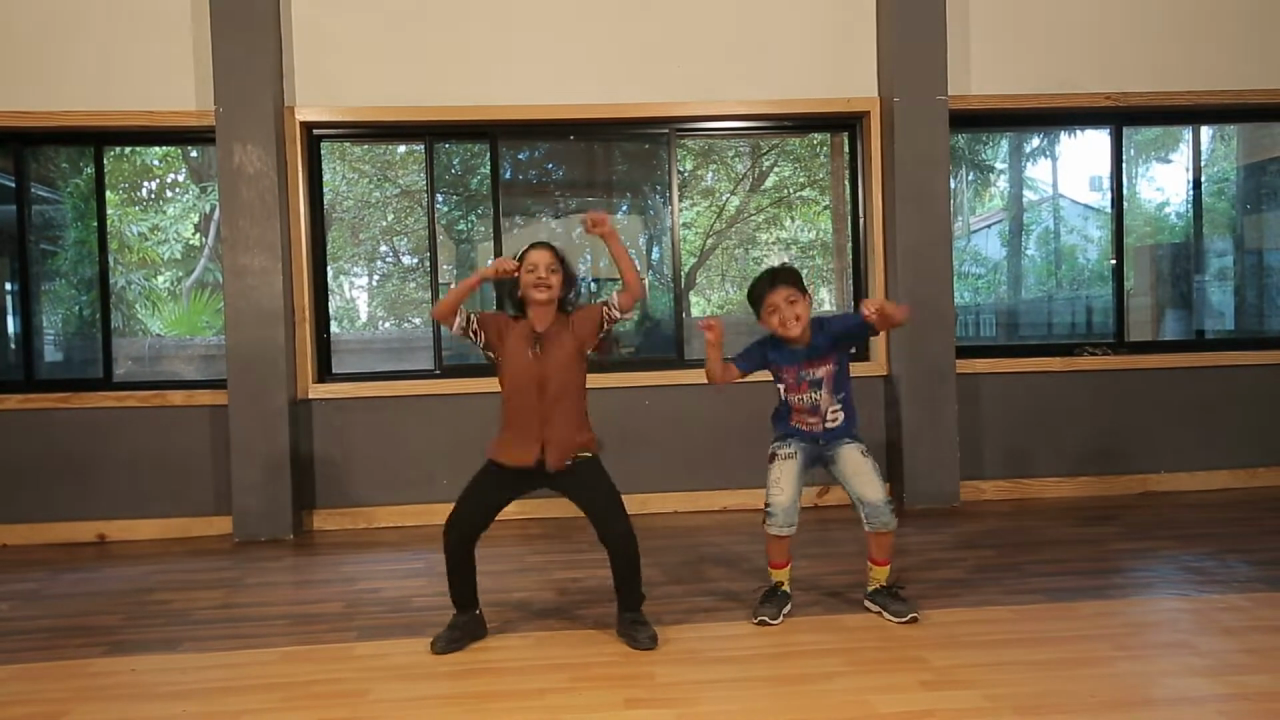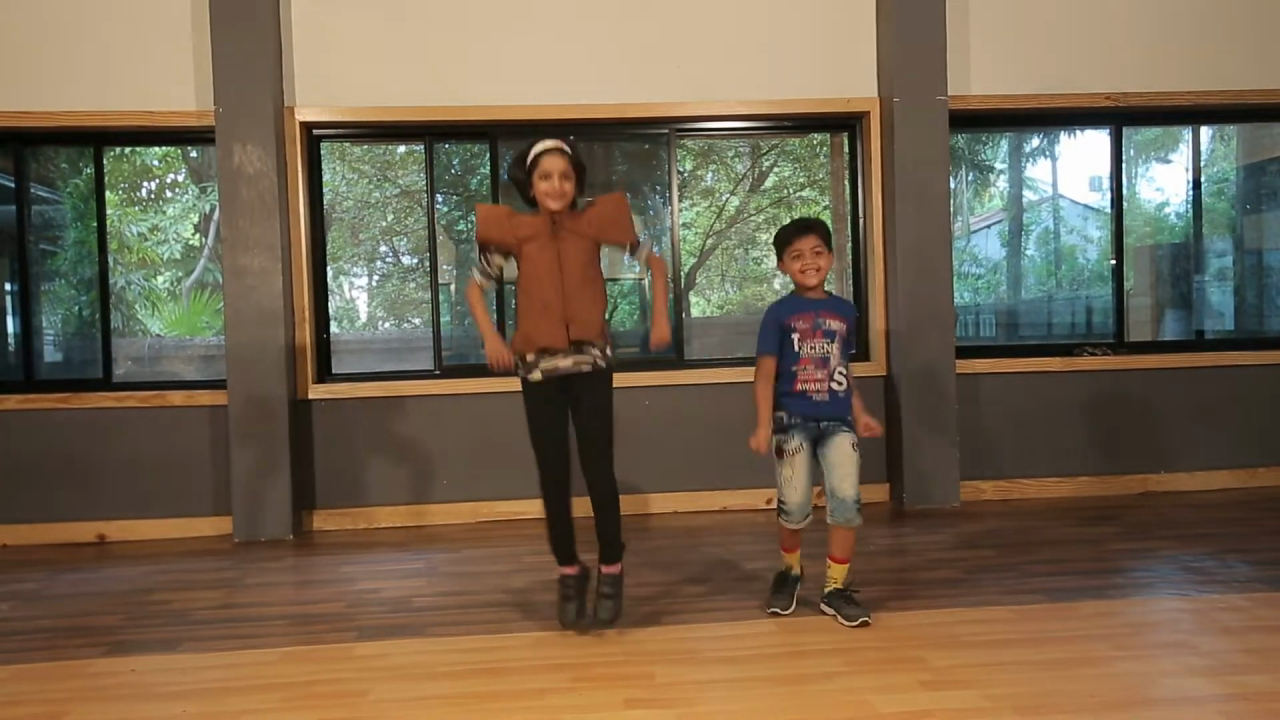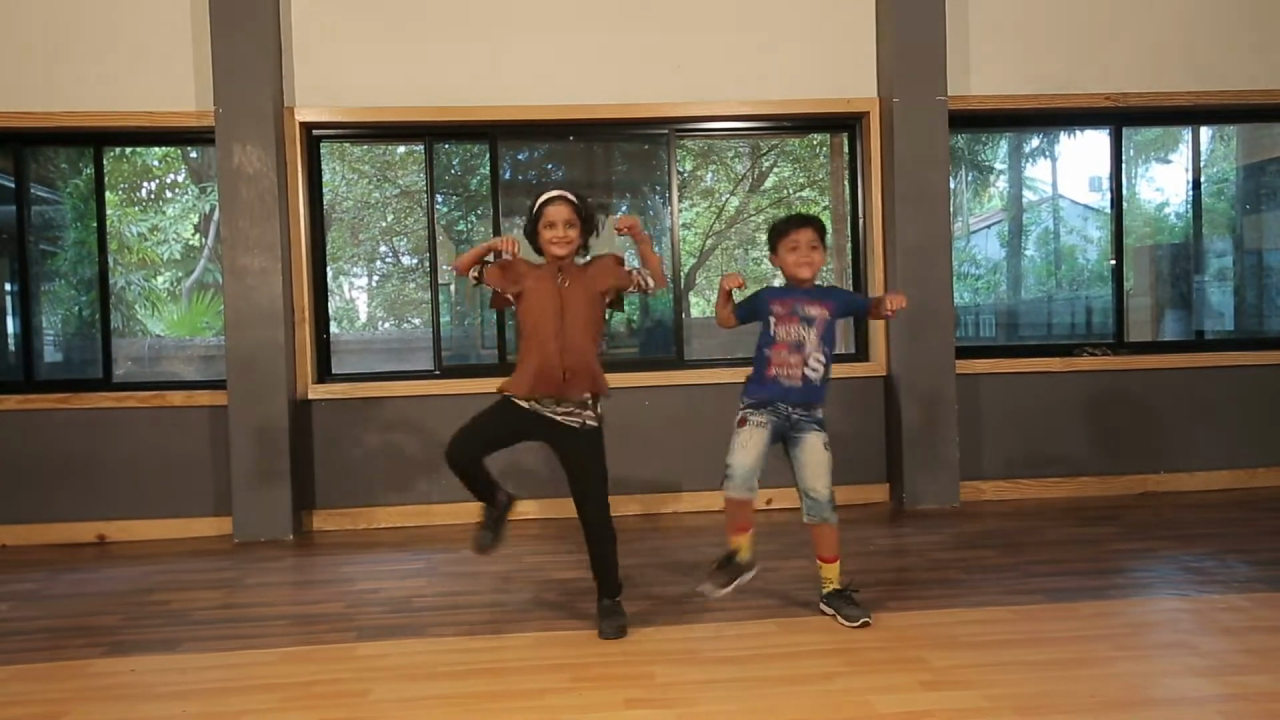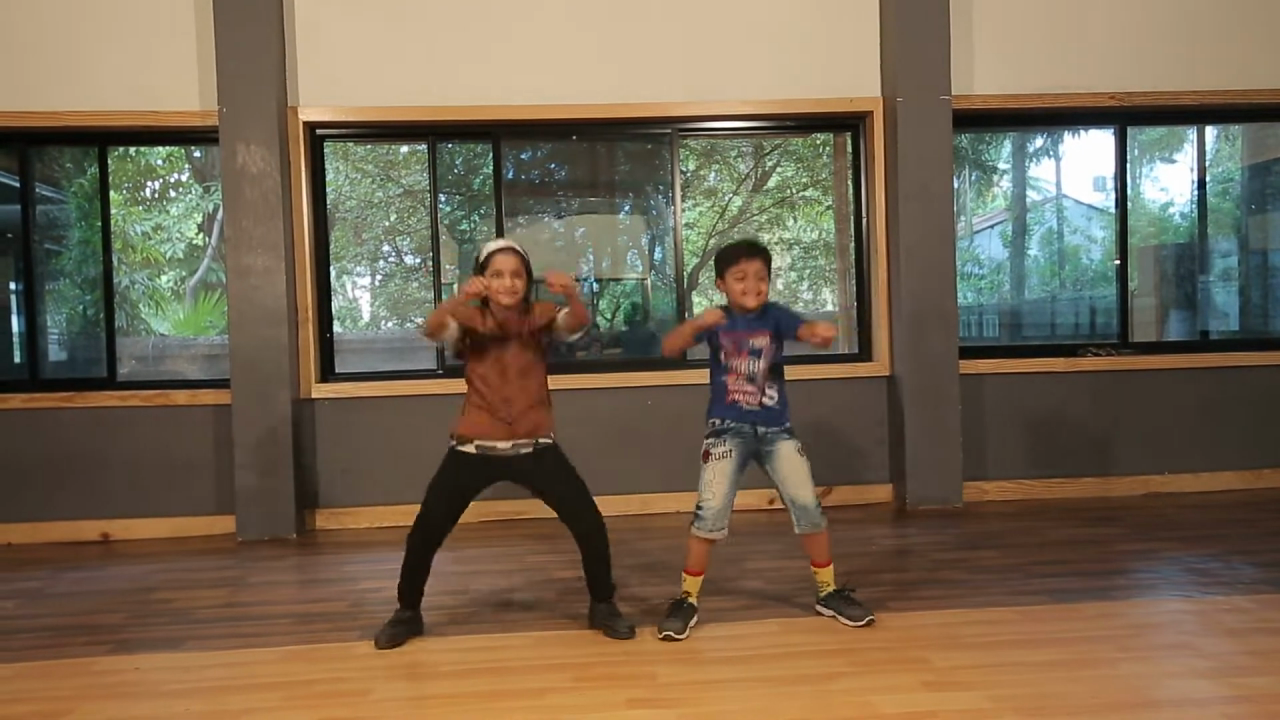
dt=0.4s
person 1, frame 1
left shoulder: (583, 325)
right shoulder: (500, 332)
left elbow: (634, 294)
right elbow: (442, 316)
left wrist: (612, 239)
right wrist: (482, 276)
left hip: (573, 456)
right hip: (514, 459)
left knee: (619, 532)
right knee: (458, 530)
left ankle: (631, 614)
right ankle: (467, 617)
person 1, frame 2
left shoulder: (597, 219)
right shoulder: (511, 228)
left elbow: (650, 256)
right elbow: (476, 285)
left wrist: (661, 315)
right wrist: (490, 335)
left hip: (590, 364)
right hip: (539, 368)
left knee: (598, 471)
right knee: (552, 477)
left ankle: (611, 573)
right ankle: (570, 574)
person 1, frame 3
left shoulder: (603, 274)
right shoulder: (521, 273)
left elbow: (660, 280)
right elbow: (461, 268)
left wrist: (640, 238)
right wrist: (492, 246)
left hip: (579, 409)
right hip: (524, 399)
left knee: (594, 512)
right knee: (460, 450)
left ankle: (610, 600)
right ankle: (496, 504)
person 1, frame 4
left shoulder: (540, 317)
right shoulder: (469, 320)
left elbow: (580, 322)
right elbow: (433, 330)
left wrist: (572, 294)
right wrist: (465, 297)
left hip: (533, 444)
right hip: (476, 445)
left knee: (589, 524)
right knee: (425, 533)
left ankle: (604, 605)
right ankle: (408, 612)
person 2, frame 1
left shoulder: (835, 328)
right shoulder: (764, 351)
left elbow: (897, 318)
right elbow: (720, 376)
left wrist: (882, 310)
right wrist: (713, 346)
left hip: (841, 437)
right hip: (793, 439)
left knee: (880, 511)
right knee: (780, 517)
left ankle: (879, 589)
right ankle: (777, 591)
person 2, frame 2
left shoulder: (844, 309)
right shoulder: (779, 310)
right elbow: (766, 370)
left wrist: (859, 412)
right wrist: (764, 425)
left hip: (835, 422)
right hip: (790, 418)
left knee: (846, 504)
right knee: (794, 509)
left ankle: (836, 589)
right ankle: (788, 573)
person 2, frame 3
left shoulder: (834, 297)
right shoulder: (768, 297)
left elbow: (882, 309)
right elbow: (726, 319)
left wrist: (891, 301)
right wrist: (726, 291)
left hip: (808, 413)
right hip: (761, 404)
left knee: (819, 500)
right knee: (738, 479)
left ankle: (832, 590)
right ankle: (739, 555)
person 2, frame 4
left shoulder: (777, 315)
right shoulder: (715, 321)
left elbow: (809, 331)
right elbow: (670, 348)
left wrist: (823, 330)
right wrist: (696, 324)
left hip: (775, 427)
right hip: (726, 427)
left knee: (808, 509)
right knee: (710, 514)
left ankle: (829, 592)
right ankle: (686, 598)
